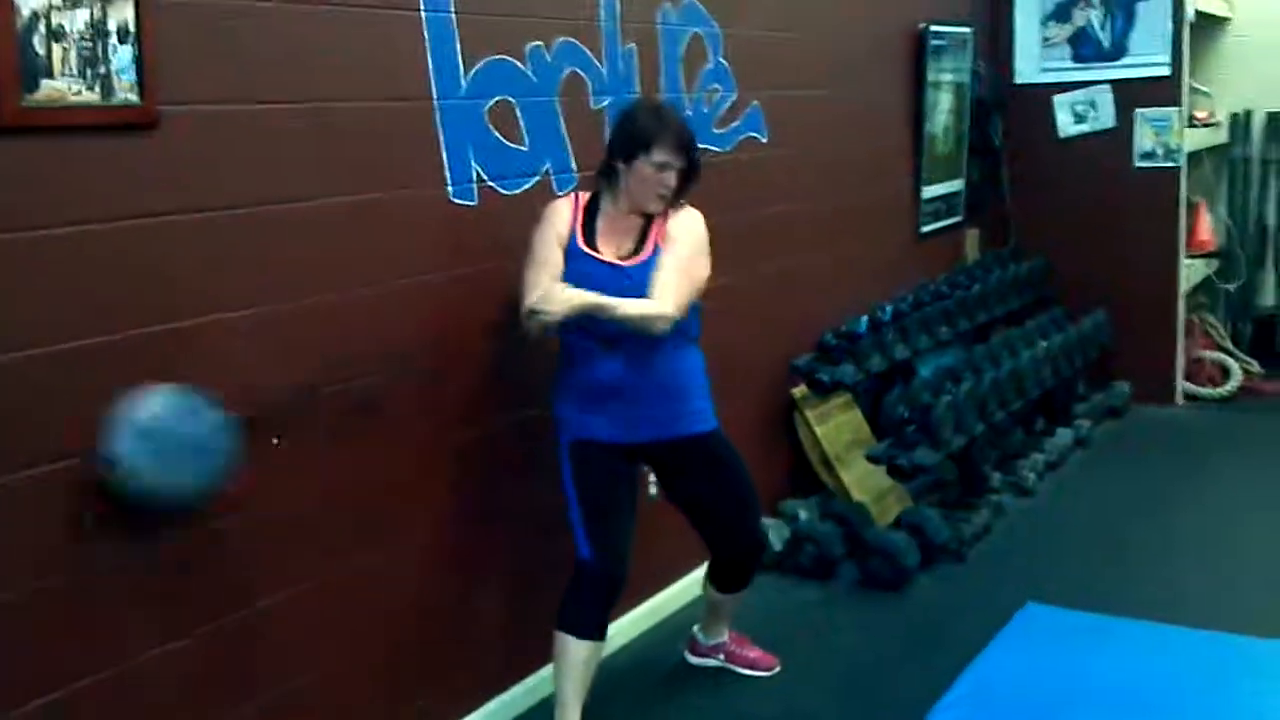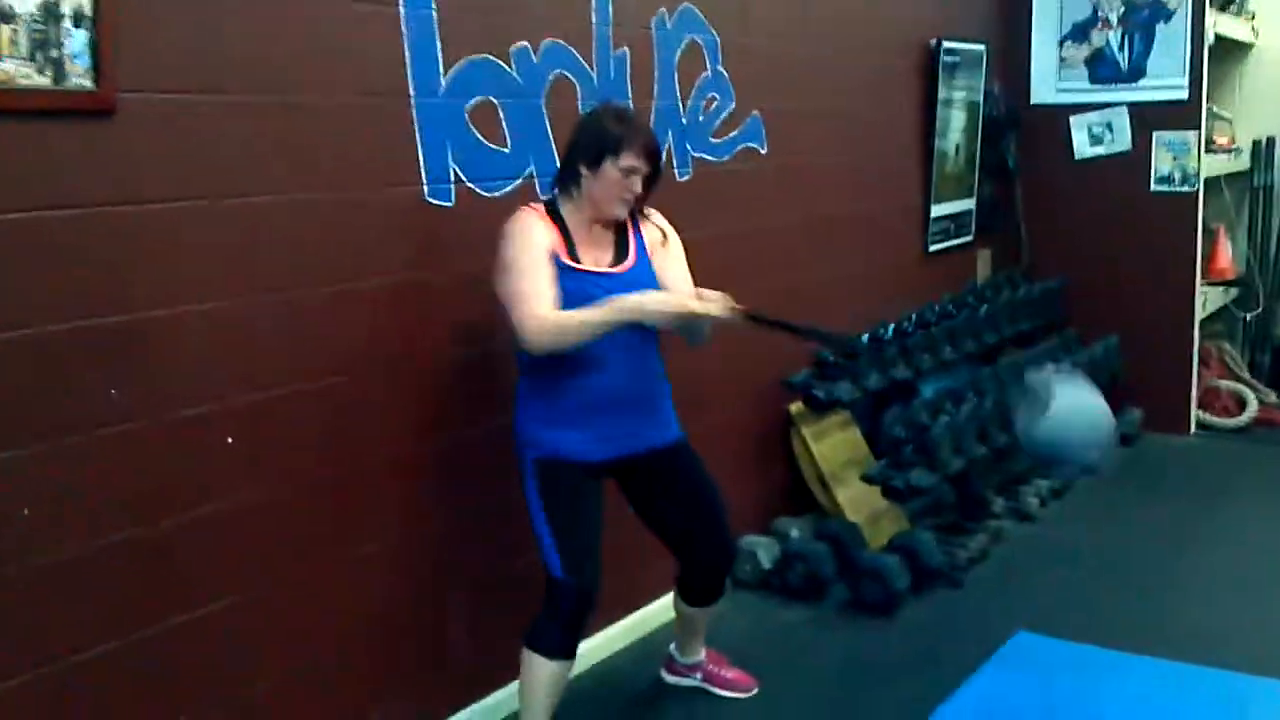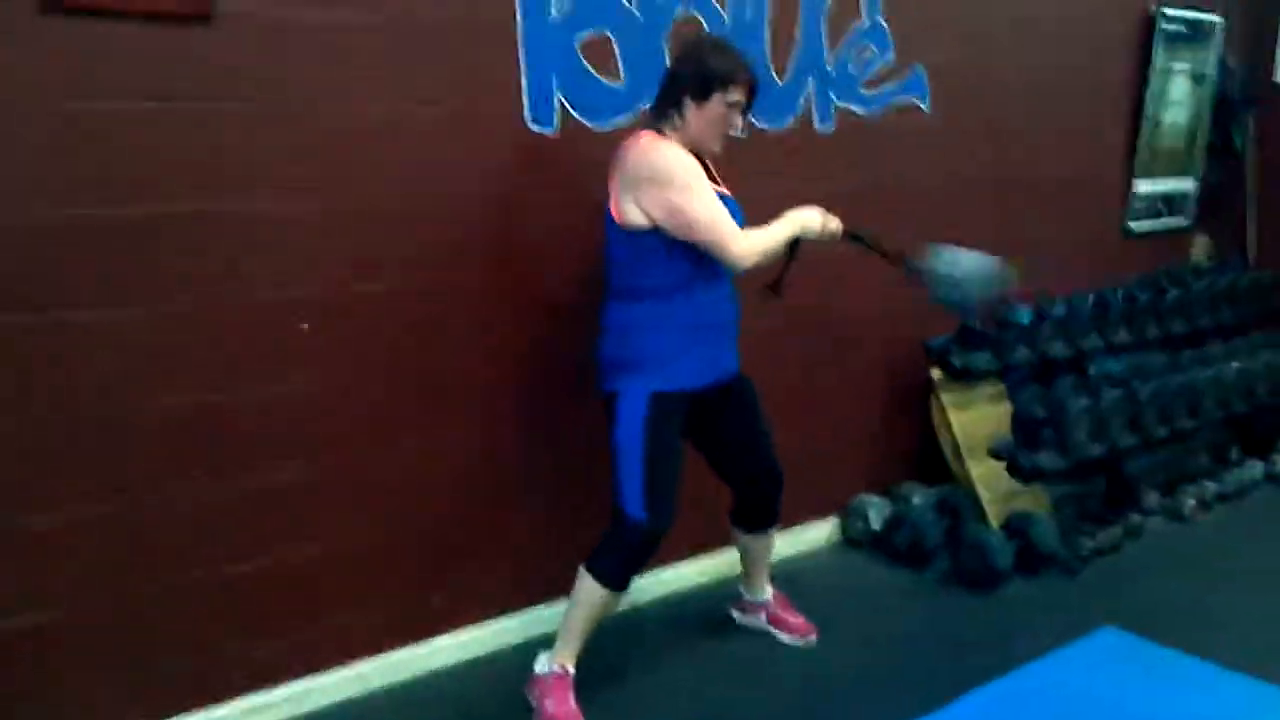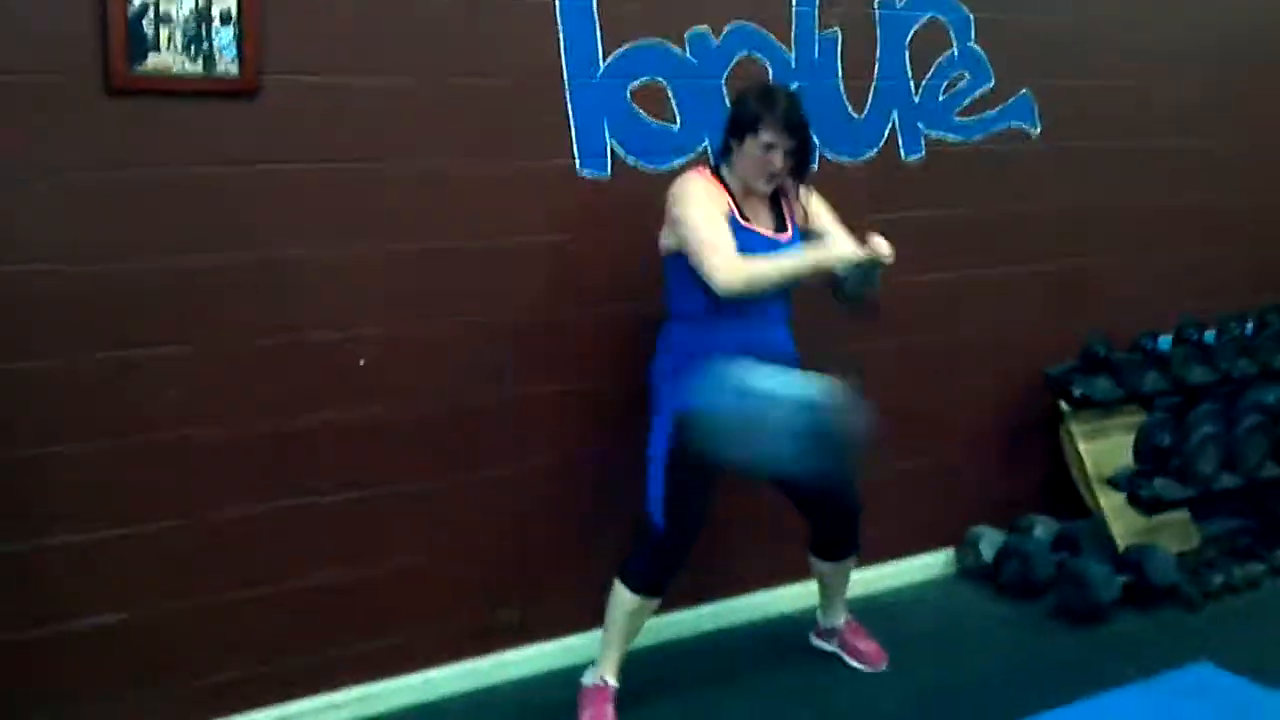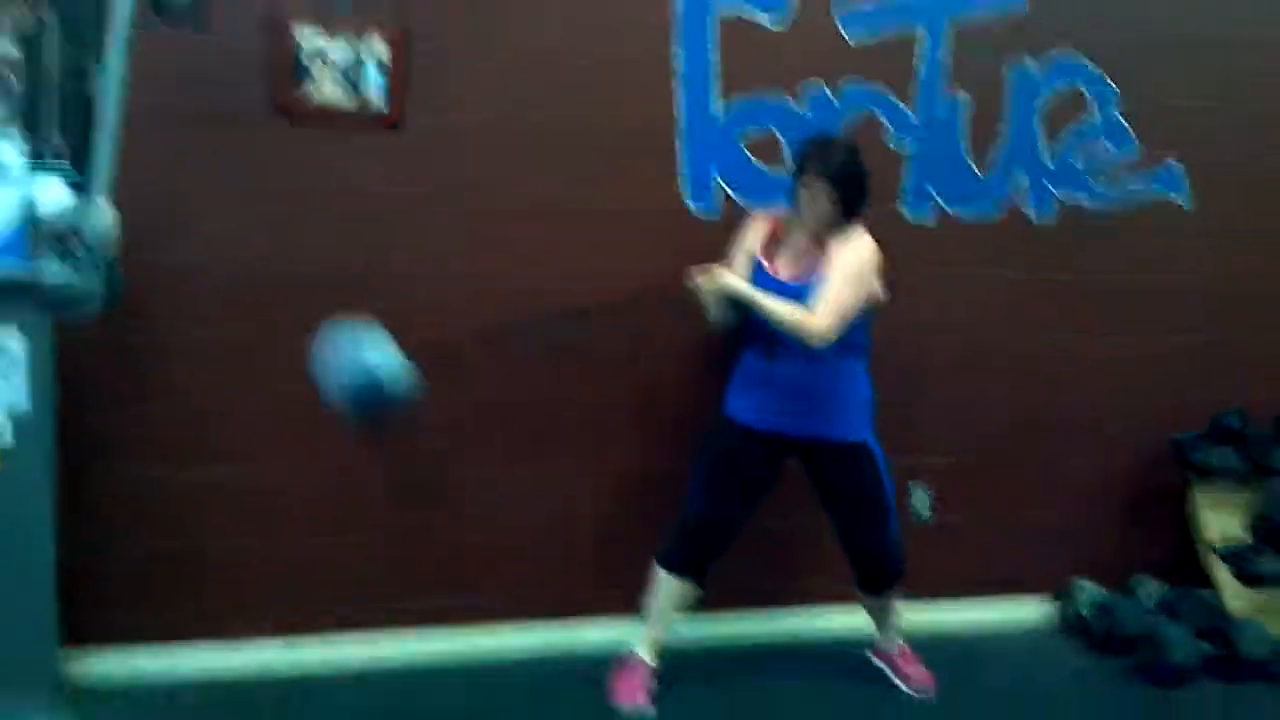
dt=1s
person 1, frame 1
left shoulder: (684, 222)
right shoulder: (564, 217)
left elbow: (661, 313)
right elbow: (534, 315)
left wrist: (589, 301)
right wrist: (547, 306)
left hip: (682, 420)
right hip: (594, 428)
left knee: (744, 542)
right knee: (600, 571)
left ankle: (711, 639)
person 1, frame 2
left shoulder: (650, 229)
right shoulder: (532, 229)
left elbow: (687, 315)
right elbow: (535, 333)
left wrist: (702, 308)
right wrist: (621, 309)
left hip: (648, 430)
right hip: (562, 443)
left knee: (714, 551)
right knee: (572, 593)
left ankle: (688, 659)
person 1, frame 3
left shoulder: (692, 160)
right shoulder: (654, 157)
left elbow: (720, 253)
right elbow: (736, 252)
left wrist: (799, 228)
right wrist: (793, 222)
left hip: (712, 367)
right hip: (650, 376)
left knee: (762, 480)
right knee: (643, 525)
left ankle: (756, 597)
person 1, frame 4
left shoulder: (795, 198)
right shoulder: (695, 191)
left elbow: (838, 261)
right elbow: (729, 280)
left wrist: (871, 253)
right wrist: (821, 255)
right hip: (694, 396)
left knee: (838, 507)
right knee: (666, 538)
left ankle: (833, 623)
person 1, frame 5
left shoulder: (857, 247)
right shoulder: (760, 231)
left elbow: (818, 329)
right elbow: (723, 318)
left wrist: (747, 292)
right wrist: (720, 291)
left hip: (836, 424)
right hip: (754, 413)
left knee: (877, 547)
right knee: (699, 530)
left ankle: (889, 644)
right ankle: (642, 655)
